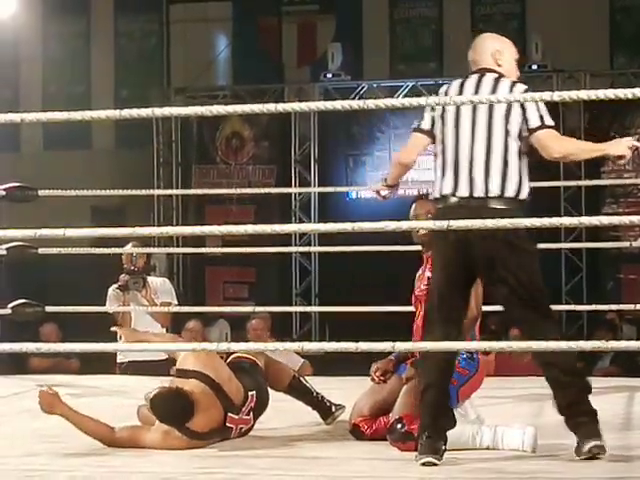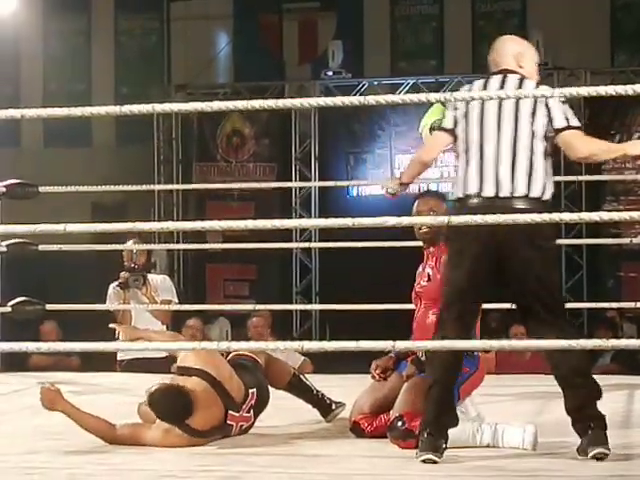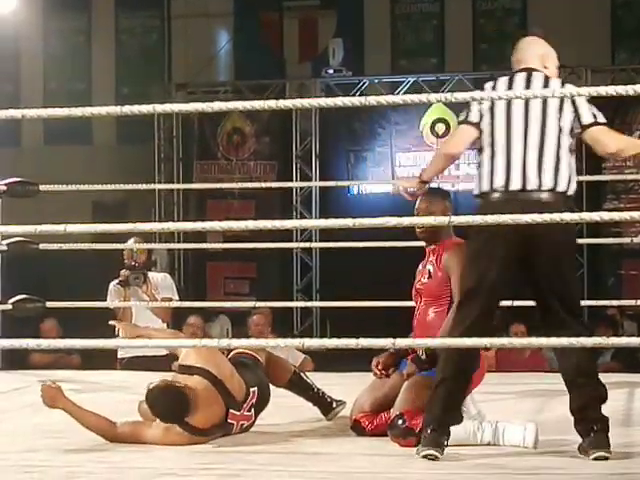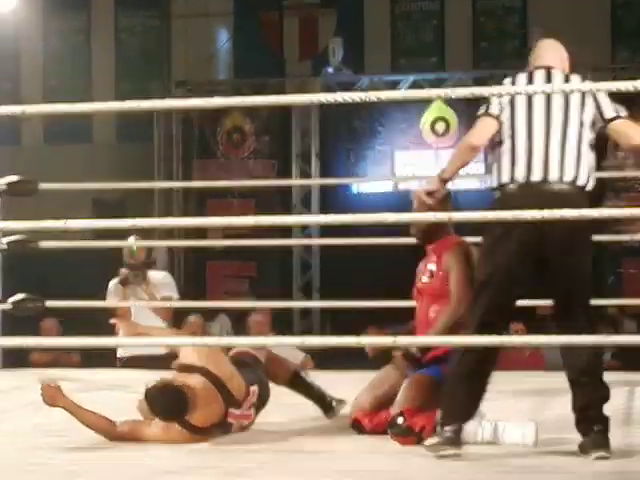
dt=0.1s
person 1, frame 1
left shoulder: (445, 96)
right shoulder: (517, 94)
left elbow: (405, 157)
right elbow: (553, 148)
left wrist: (389, 184)
left hip: (451, 218)
right hip: (500, 218)
left knee: (441, 326)
right knee: (536, 318)
left ankle: (431, 438)
right ankle: (583, 424)
person 1, frame 2
left shoulder: (467, 97)
right shoulder: (542, 96)
left elbow: (427, 155)
right elbow: (580, 149)
left wrist: (401, 183)
left hip: (475, 217)
right hip: (527, 218)
left knee: (453, 325)
right knee: (552, 322)
left ankle: (432, 434)
right ankle: (591, 430)
person 1, frame 3
left shoulder: (489, 93)
right shoulder: (564, 93)
left elbow: (452, 148)
left wrist: (420, 181)
left hip: (497, 210)
right hip: (549, 212)
left knee: (469, 319)
right knee: (565, 320)
left ankle: (435, 430)
right ankle: (593, 431)
person 1, frame 4
left shoulder: (509, 88)
right shoulder: (584, 90)
left elbow: (474, 141)
left wrist: (441, 182)
left hip: (516, 204)
right hip: (567, 206)
left knee: (486, 313)
right knee: (575, 317)
left ankle: (451, 425)
right ankle: (594, 430)
person 2, frame 1
left shoulder: (172, 438)
right shoulder: (197, 359)
left elbow: (112, 436)
right elbow: (177, 340)
left wrist: (61, 409)
right wrist: (138, 334)
left hip: (232, 429)
right hip: (254, 387)
left knee: (142, 413)
right knee: (261, 356)
right ankle: (324, 407)
person 2, frame 2
left shoulder: (173, 436)
right shoulder: (198, 357)
left elbow: (113, 433)
right elbow: (178, 339)
left wrist: (62, 405)
right wrist: (138, 332)
left hip: (233, 426)
right hip: (252, 383)
left knee: (143, 410)
right knee: (260, 354)
right ankle: (325, 405)
person 2, frame 3
left shoulder: (175, 434)
right shoulder: (200, 356)
left elbow: (114, 431)
right elbow: (178, 336)
left wrist: (62, 403)
right wrist: (138, 330)
left hip: (235, 423)
right hip: (253, 379)
left knee: (142, 409)
right knee: (261, 352)
right ankle: (325, 403)
person 2, frame 4
left shoulder: (172, 434)
right shoulder: (200, 356)
left elbow: (114, 430)
right elbow: (180, 337)
left wrist: (64, 402)
right wrist: (139, 330)
left hip: (232, 423)
right hip: (254, 381)
left knee: (143, 409)
right knee: (263, 351)
right ankle: (325, 403)
person 3, frame 1
right shoulder: (423, 268)
left elbow: (469, 313)
right wrist: (394, 361)
left hip: (456, 360)
left knee: (402, 431)
right knee: (361, 421)
left ankle: (493, 435)
person 3, frame 2
right shoulder: (425, 263)
left wrist: (424, 360)
right wrist: (394, 358)
right hip: (423, 359)
left knee: (402, 430)
right knee: (361, 419)
left ankle: (499, 434)
person 3, frame 3
left shoulder: (456, 252)
right shoulder: (426, 261)
right wrist: (394, 354)
right hip: (424, 356)
left knee: (403, 428)
right knee: (362, 417)
left ankle: (496, 431)
person 3, frame 4
left shoulder: (454, 251)
right shoulder: (428, 259)
left elbow: (459, 313)
left wrist: (417, 351)
left hip: (450, 355)
right hip: (428, 356)
left knee: (402, 426)
right knee: (361, 417)
left ankle: (497, 429)
person 4, frame 1
left shoulder: (162, 284)
right shoulder: (115, 290)
left elbow: (165, 322)
right elbow: (125, 326)
left wrist: (148, 297)
right wrist: (125, 296)
left hip: (158, 359)
right hip: (127, 360)
person 4, frame 2
left shoulder: (162, 281)
right shoulder: (116, 287)
left elbow: (166, 319)
right elbow: (125, 324)
left wrist: (148, 294)
right wrist: (125, 294)
left hip: (158, 356)
right hip: (128, 358)
person 4, frame 3
left shoulder: (163, 279)
right shoulder: (116, 285)
left elbow: (166, 317)
right elbow: (125, 322)
left wrist: (148, 292)
right wrist: (126, 292)
left hip: (159, 354)
right hip: (128, 356)
person 4, frame 4
left shoulder: (163, 278)
right shoulder: (116, 284)
left elbow: (167, 316)
right elbow: (124, 320)
left wrist: (148, 291)
right wrist: (125, 291)
left hip: (158, 353)
right hip: (128, 355)
